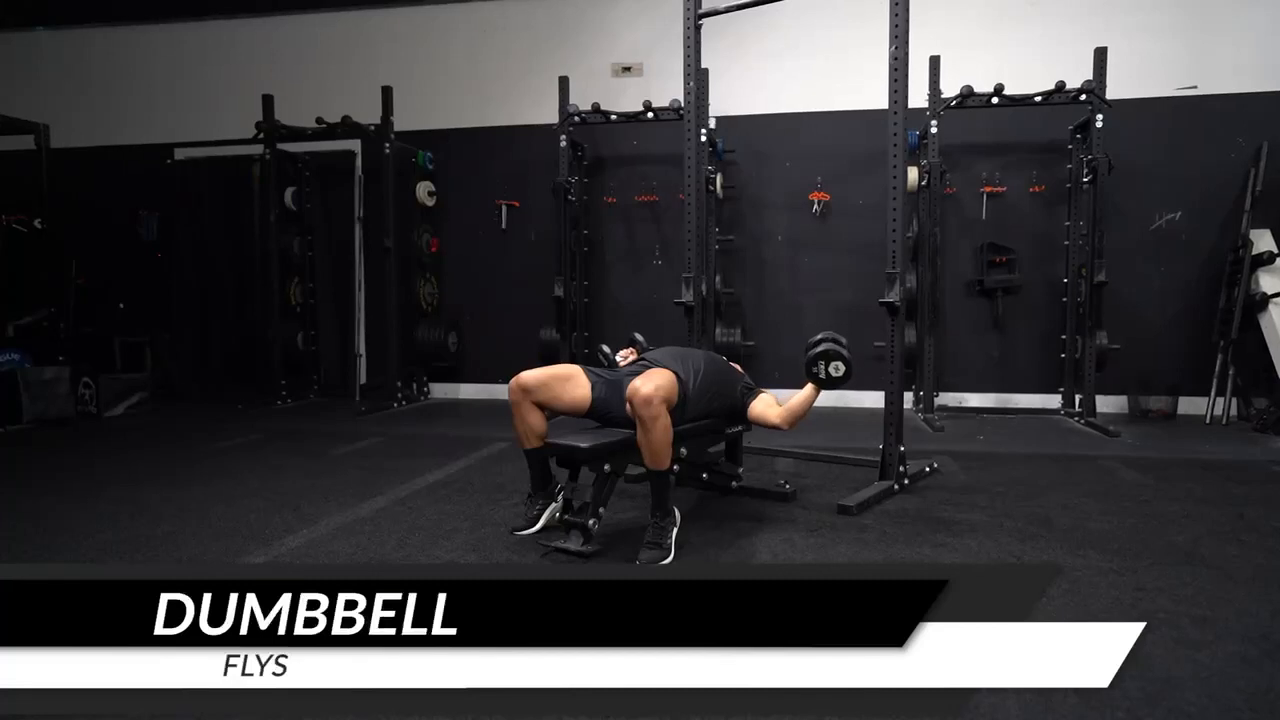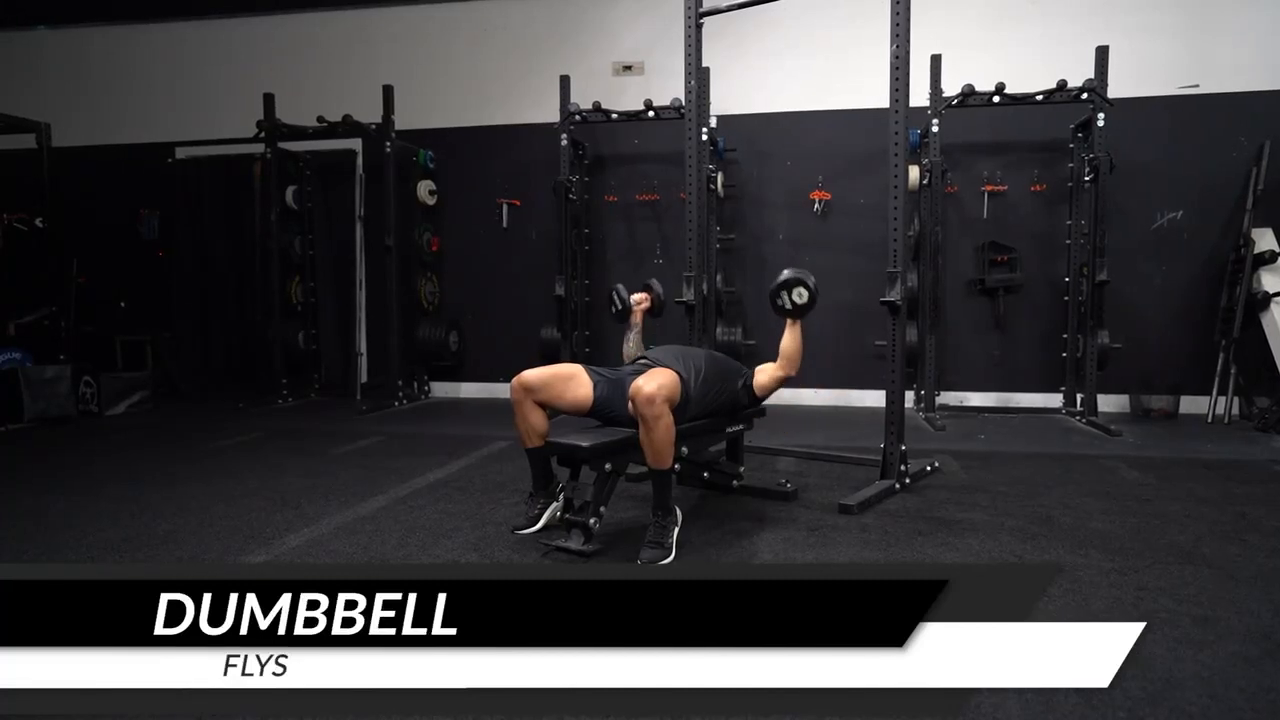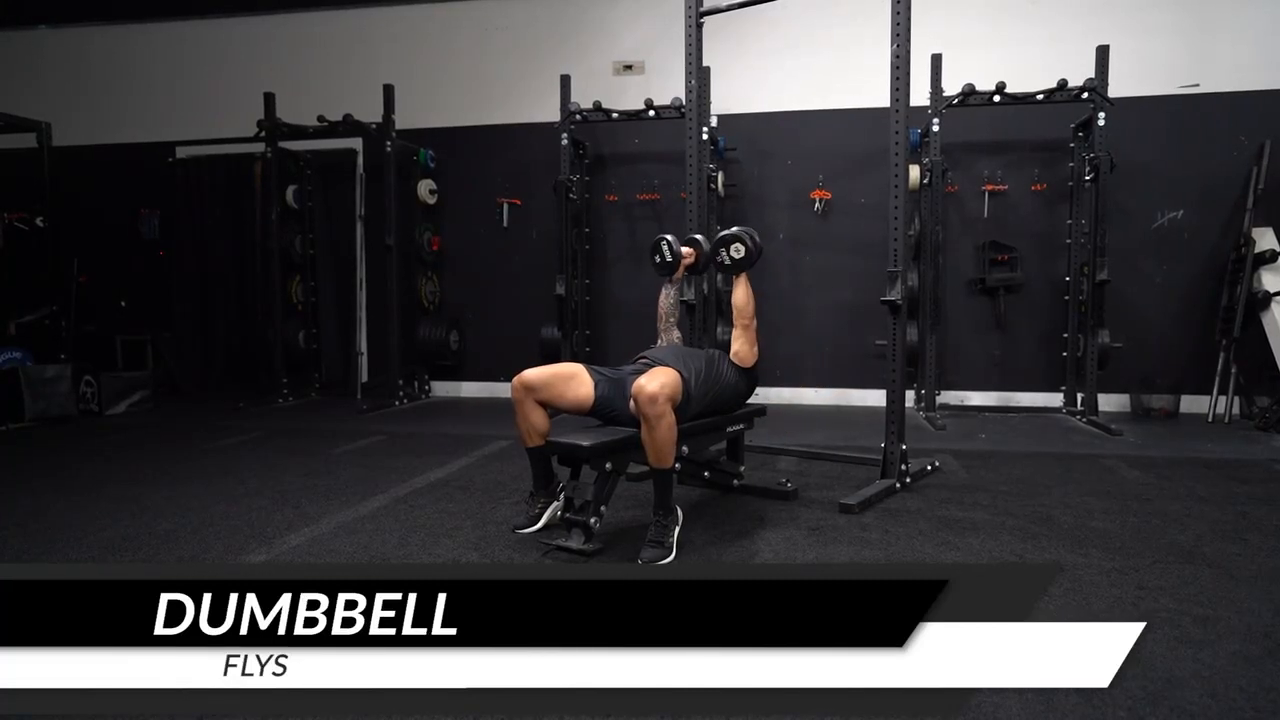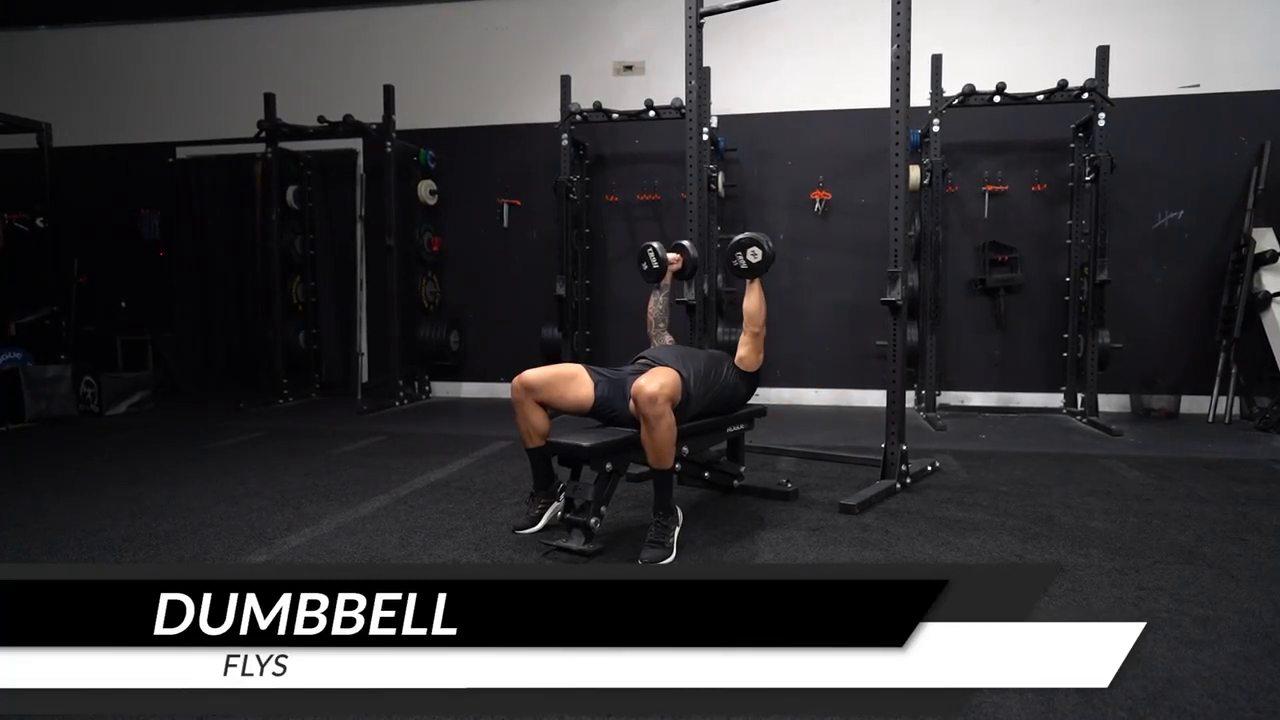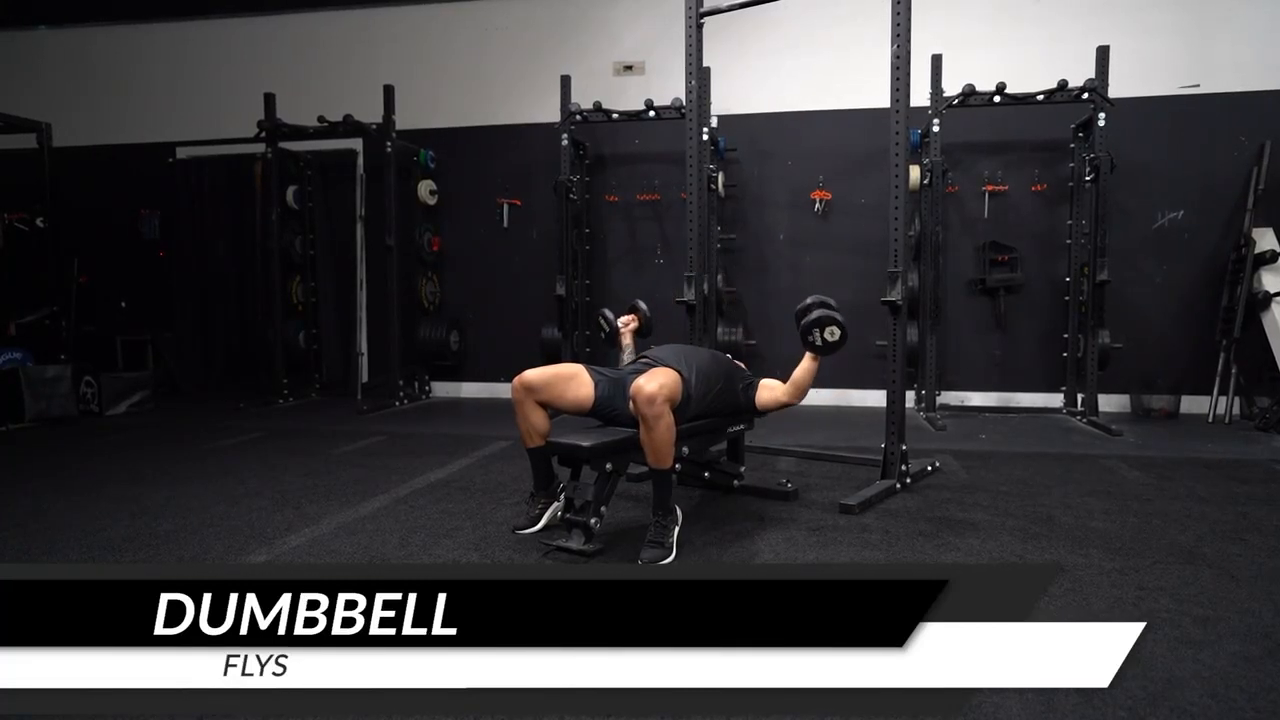
dt=0.7s
person 1, frame 1
left shoulder: (742, 390)
left elbow: (781, 418)
left wrist: (817, 381)
right wrist: (627, 364)
left hip: (651, 393)
right hip: (626, 381)
left knee: (645, 395)
right knee: (523, 386)
left ankle: (663, 518)
right ankle: (544, 494)
person 1, frame 2
left shoulder: (741, 383)
left elbow: (784, 370)
right elbow: (634, 362)
left wrist: (793, 318)
right wrist: (636, 316)
left hip: (653, 394)
right hip: (623, 383)
left knee: (647, 394)
right knee: (524, 385)
left ankle: (665, 516)
right ankle: (545, 493)
person 1, frame 3
left shoulder: (738, 378)
right shoulder: (694, 360)
left elbow: (745, 323)
right elbow: (667, 323)
left wrist: (739, 272)
right wrist: (676, 272)
left hip: (656, 391)
right hip: (625, 378)
left knee: (650, 393)
right knee: (525, 385)
left ankle: (666, 516)
right ankle: (547, 492)
person 1, frame 4
left shoulder: (738, 380)
right shoulder: (695, 361)
left elbow: (753, 331)
right elbow: (658, 328)
left wrist: (752, 278)
right wrist: (665, 277)
left hip: (655, 389)
right hip: (624, 378)
left knee: (649, 393)
right knee: (525, 385)
left ankle: (665, 516)
right ankle: (547, 492)
person 1, frame 5
left shoulder: (742, 385)
left elbow: (789, 395)
left wrist: (814, 352)
right wrist: (627, 337)
left hip: (654, 393)
right hip: (624, 381)
left knee: (649, 393)
right knee: (525, 385)
left ankle: (665, 517)
right ankle: (547, 494)
